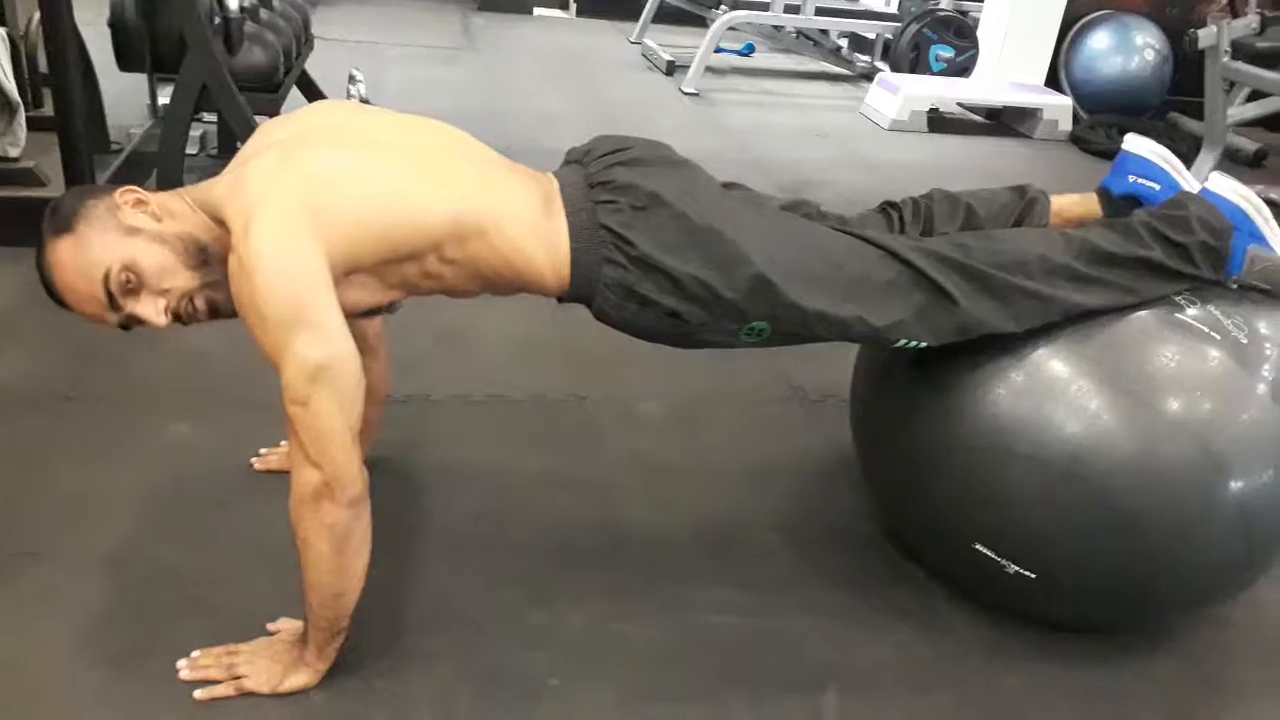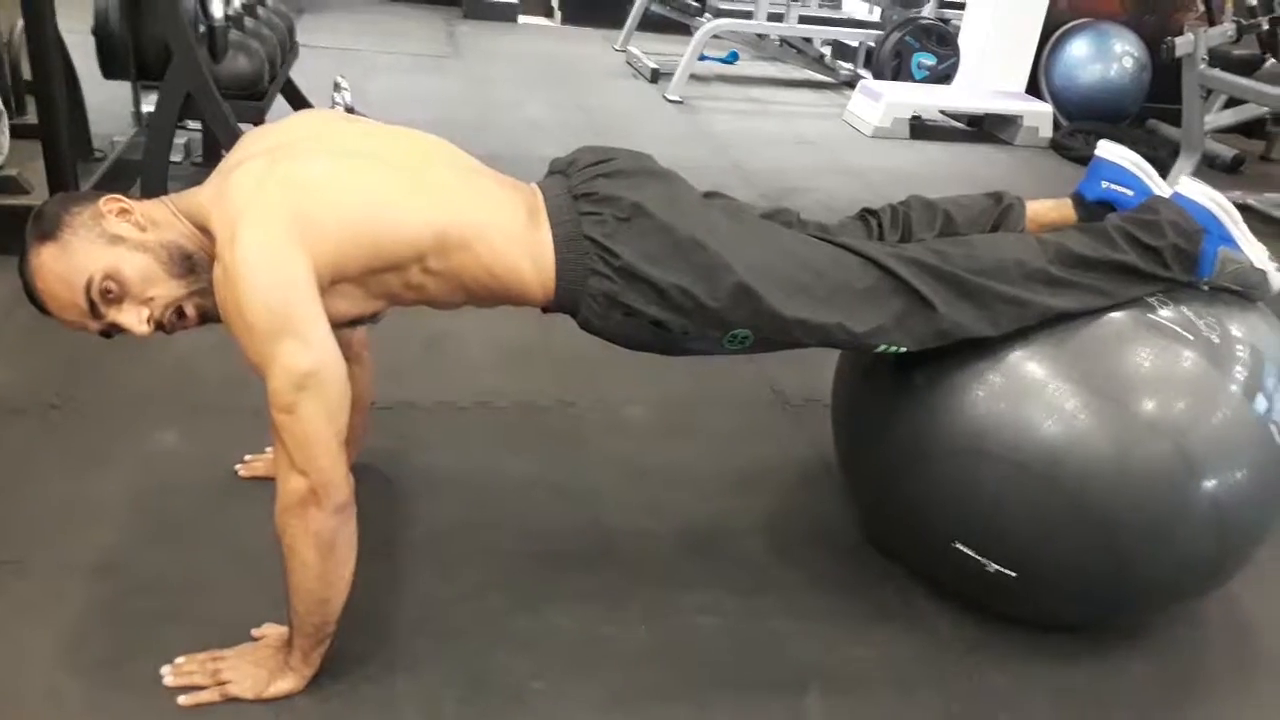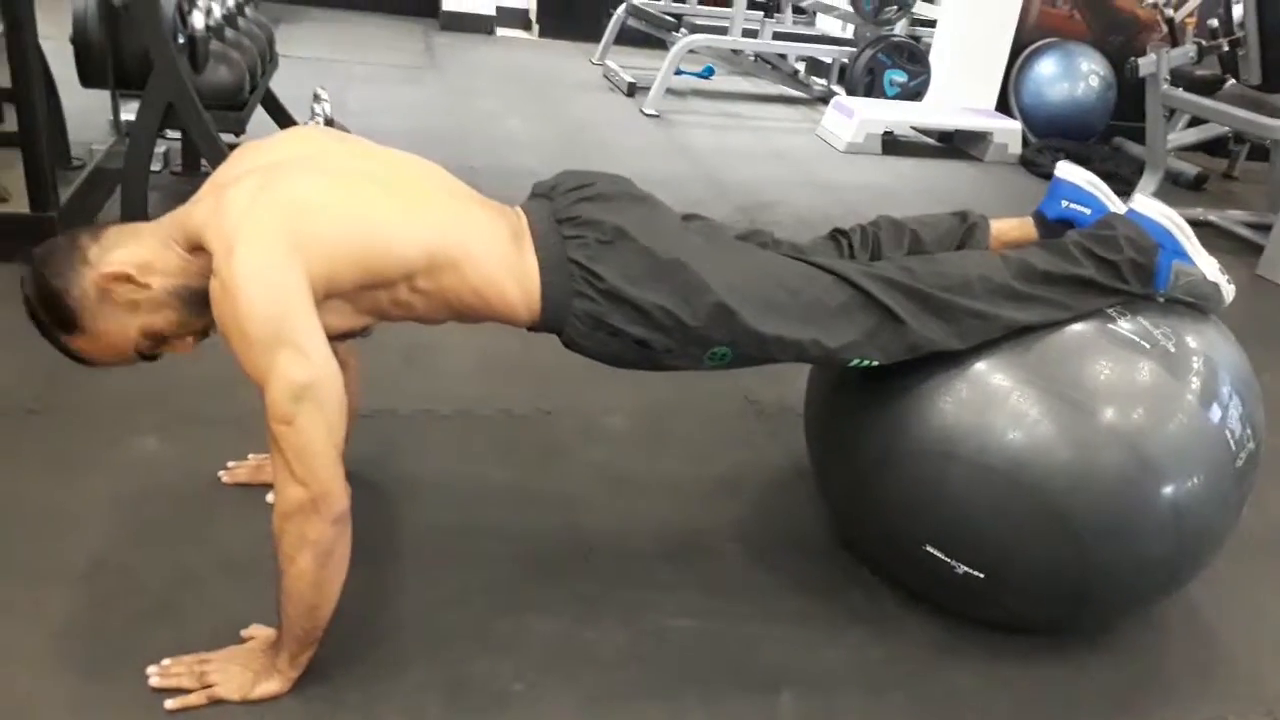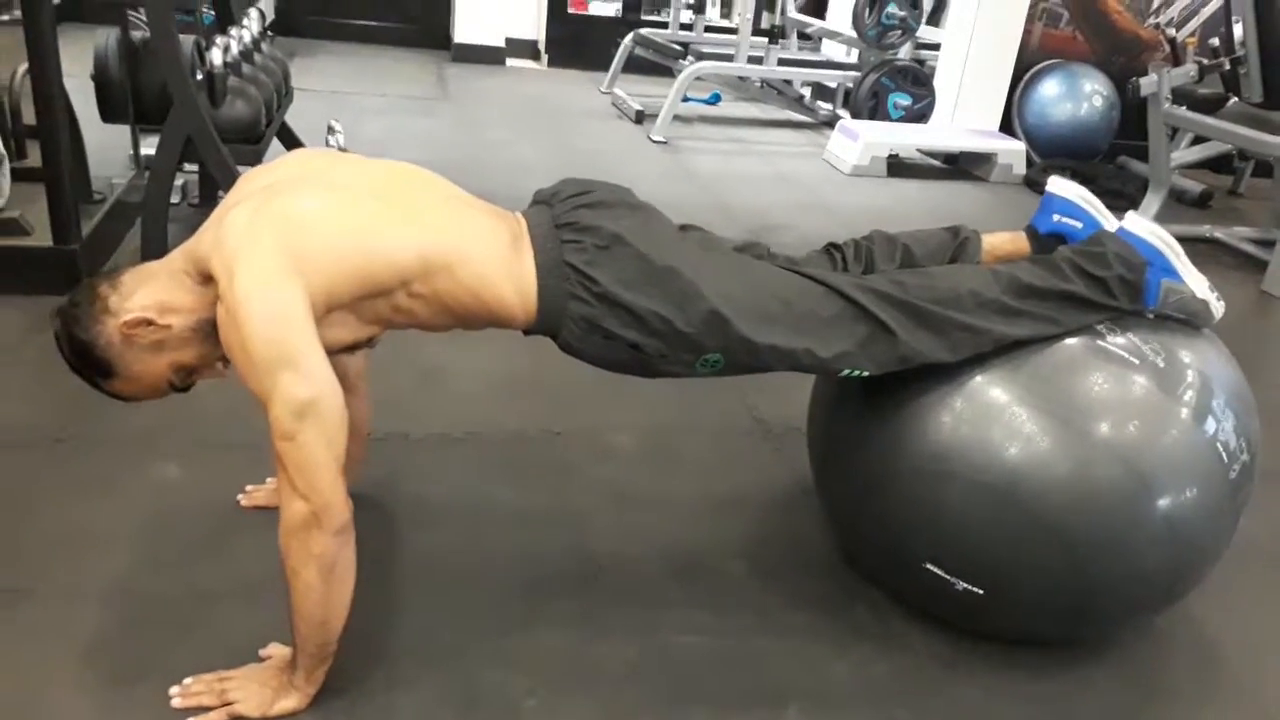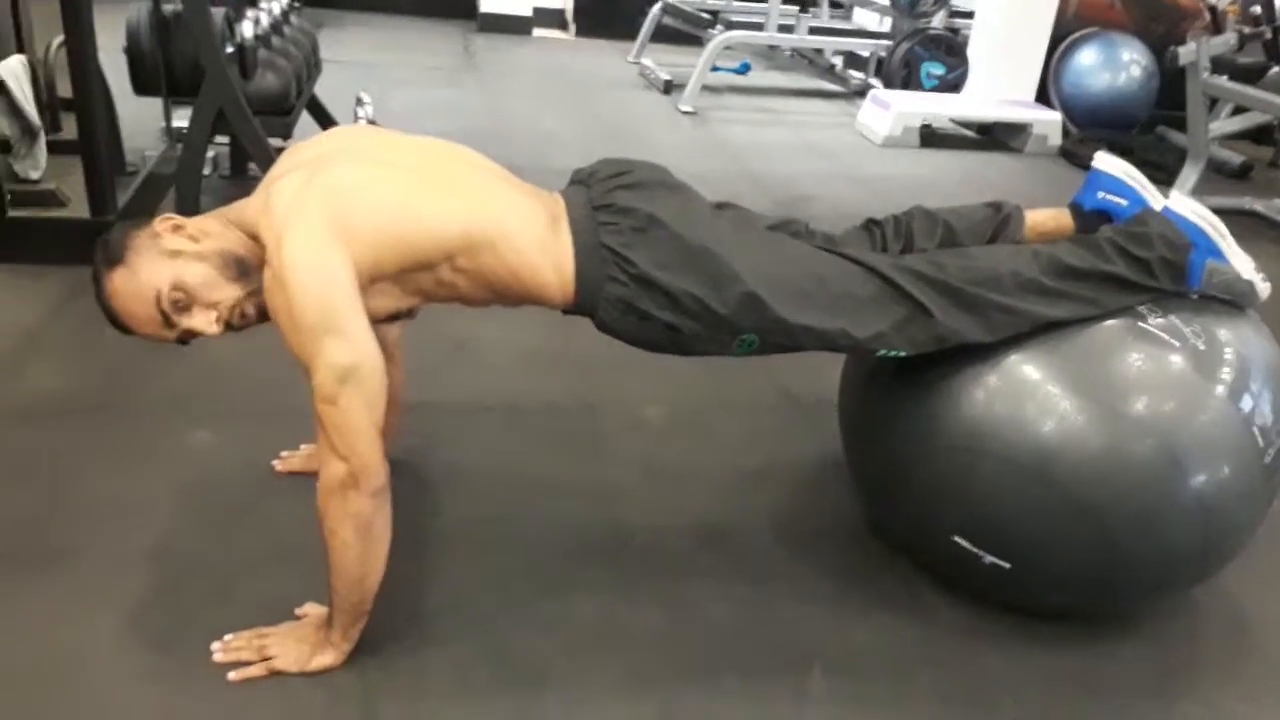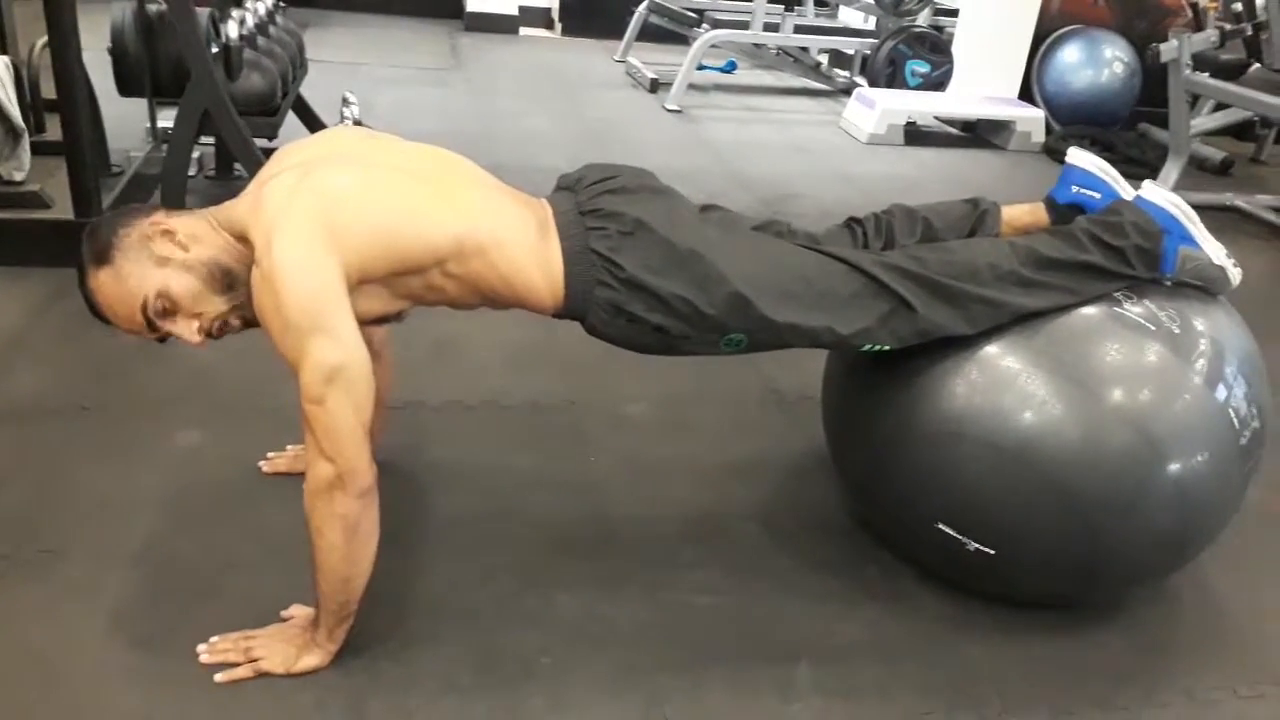
dt=0.7s
person 1, frame 1
left shoulder: (262, 251)
right shoulder: (275, 154)
left elbow: (332, 487)
left wrist: (310, 654)
right wrist: (347, 431)
left hip: (640, 255)
right hip: (614, 186)
left knee: (923, 290)
right knee: (889, 245)
right ankle: (1114, 195)
person 1, frame 2
left shoulder: (247, 260)
right shoulder: (260, 159)
left elbow: (319, 494)
right wrist: (334, 437)
left hip: (624, 263)
right hip: (597, 196)
left knee: (901, 297)
right knee: (864, 249)
left ankle: (1178, 236)
right ankle: (1090, 197)
person 1, frame 3
left shoulder: (245, 277)
right shoulder: (250, 176)
left elbow: (321, 503)
right wrist: (304, 442)
left hip: (605, 287)
right hip: (582, 219)
left knee: (873, 313)
right knee: (840, 272)
left ankle: (1133, 252)
right ankle: (1050, 215)
person 1, frame 4
left shoulder: (248, 298)
right shoulder: (257, 202)
left elbow: (321, 518)
right wrist: (328, 467)
left hip: (601, 289)
right hip: (577, 225)
left knee: (865, 326)
right knee: (830, 280)
left ankle: (1123, 269)
right ankle: (1042, 231)
person 1, frame 5
left shoulder: (295, 262)
right shoulder: (303, 172)
left elbow: (359, 482)
left wrist: (333, 635)
right wrist: (352, 432)
left hip: (640, 272)
right hip: (617, 204)
left knee: (900, 309)
right knee: (870, 259)
left ankle: (1168, 252)
right ankle: (1083, 208)
person 1, frame 6
left shoulder: (282, 266)
right shoulder: (290, 171)
left elbow: (347, 483)
left wrist: (320, 637)
right wrist: (341, 435)
left hip: (629, 276)
right hip: (604, 210)
left knee: (887, 301)
right knee: (846, 253)
left ankle: (1139, 240)
right ankle: (1059, 203)
